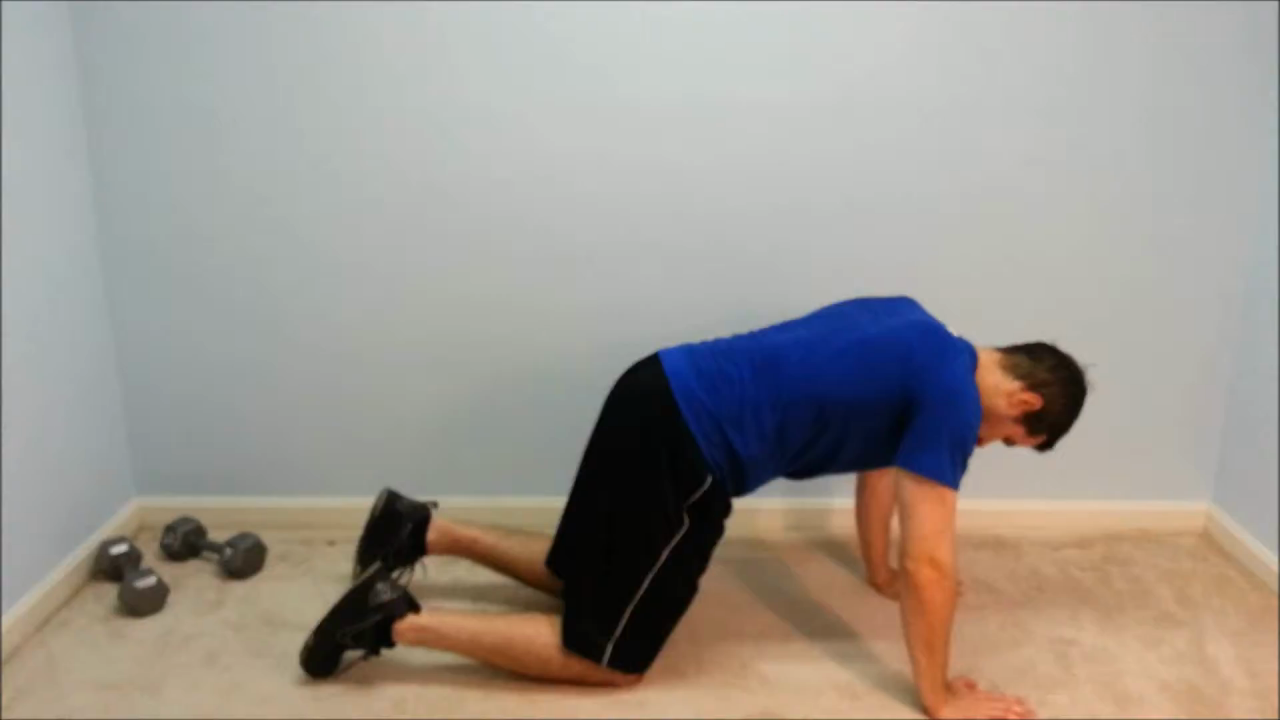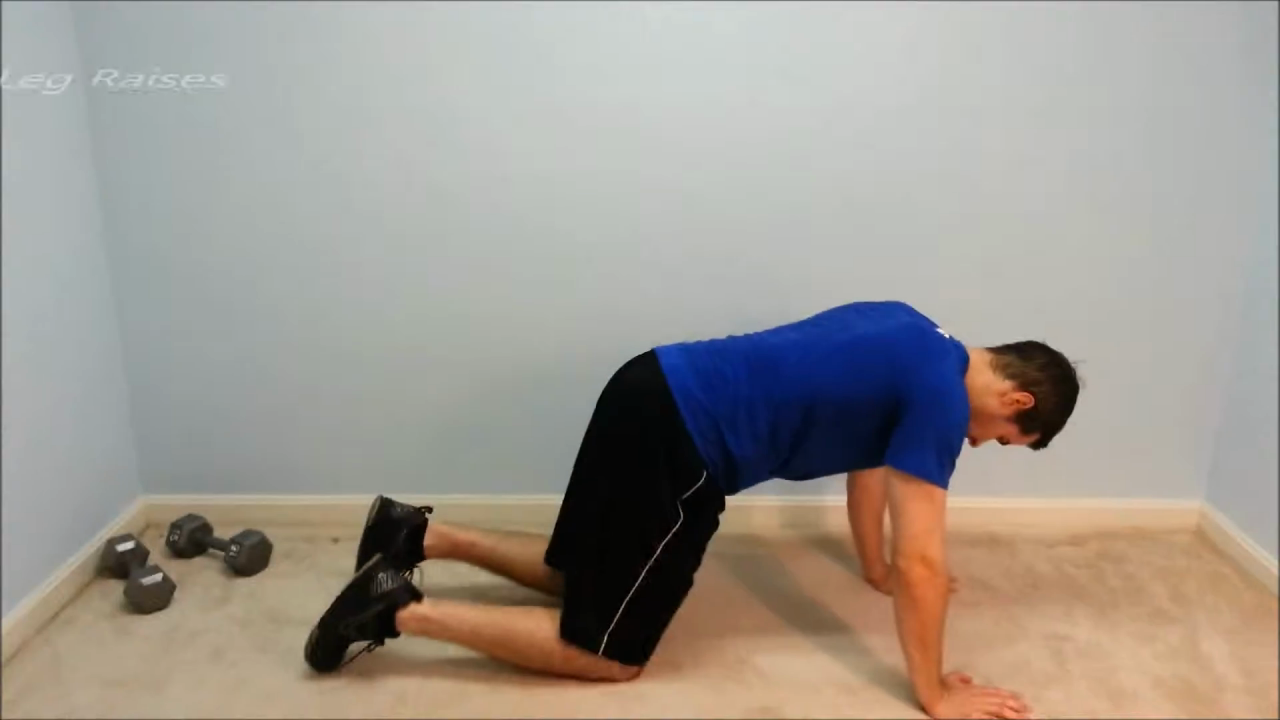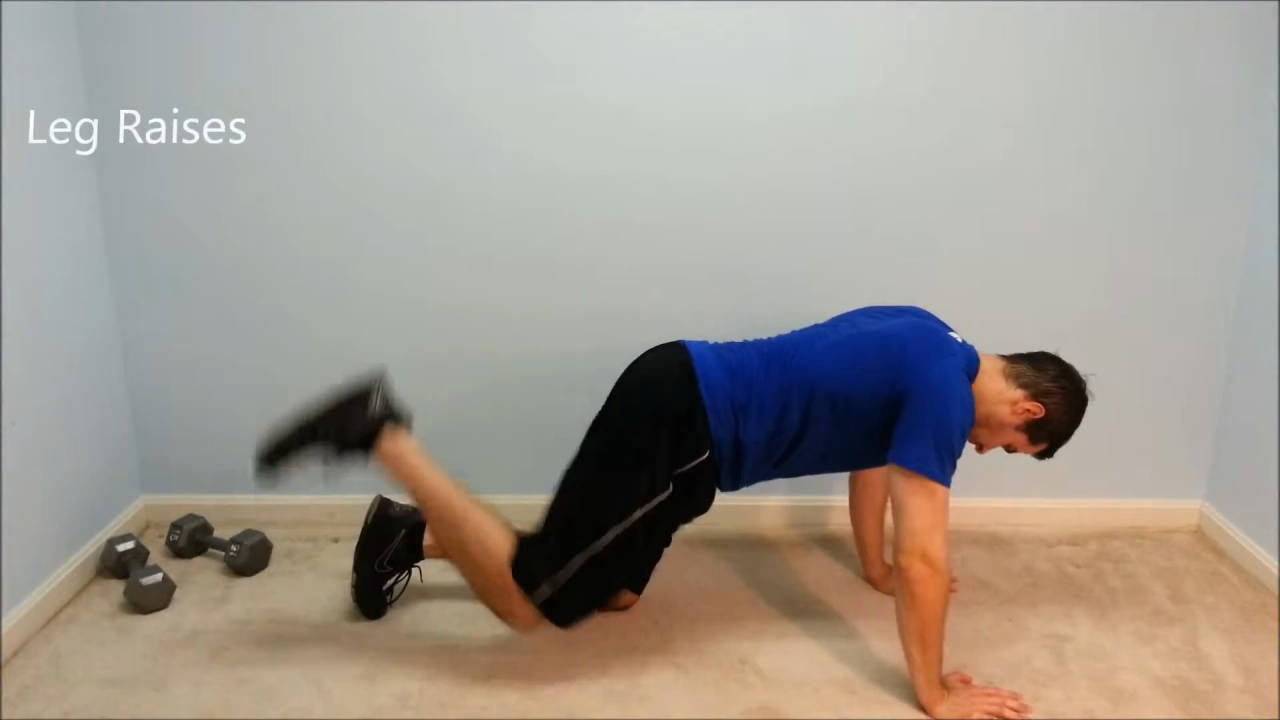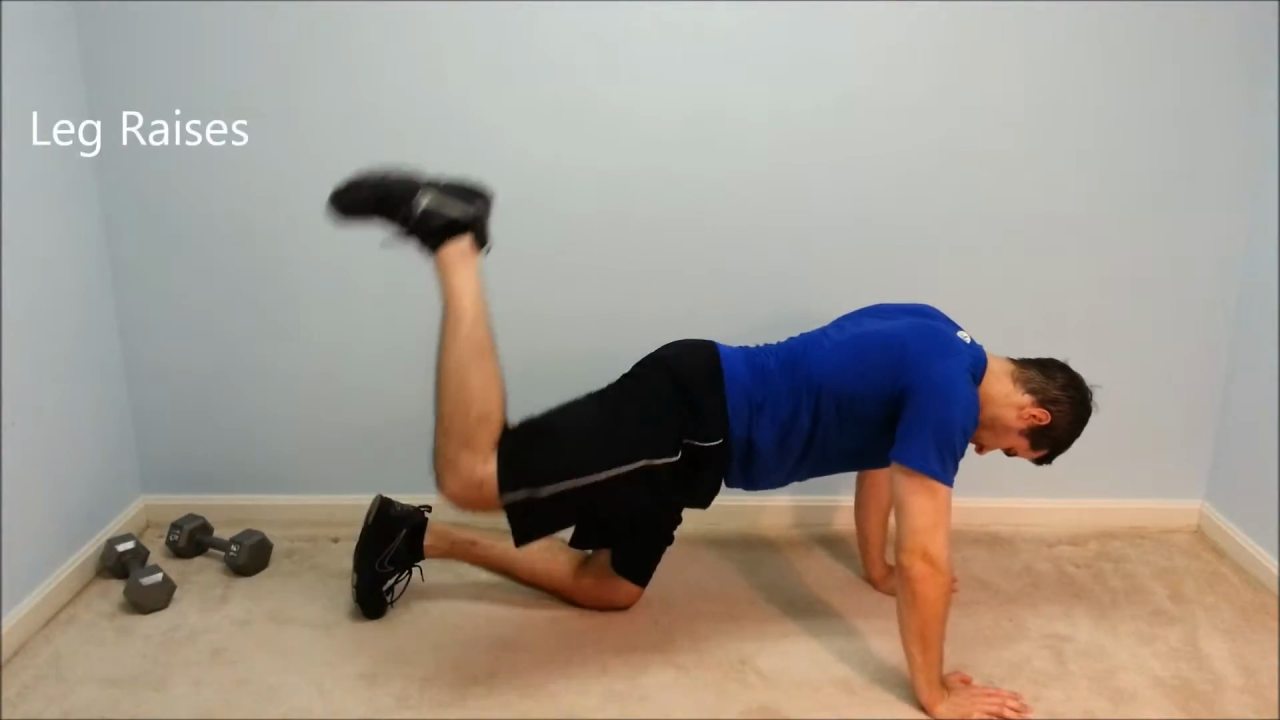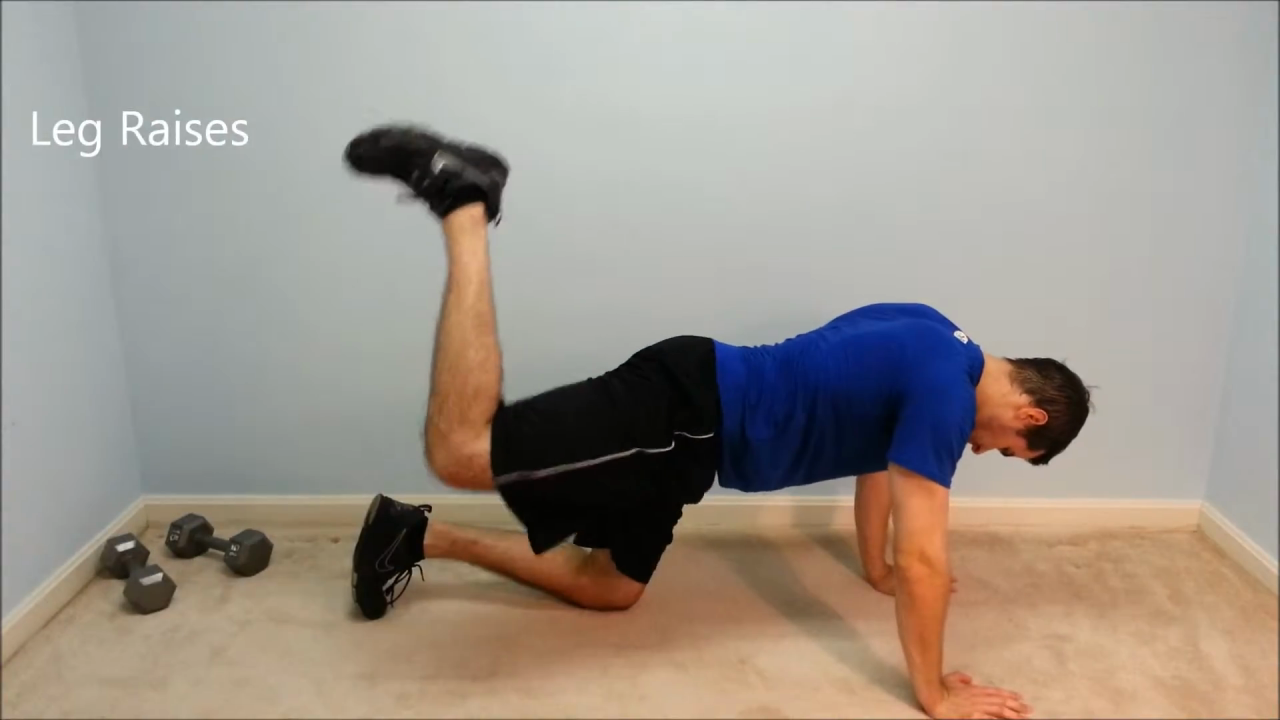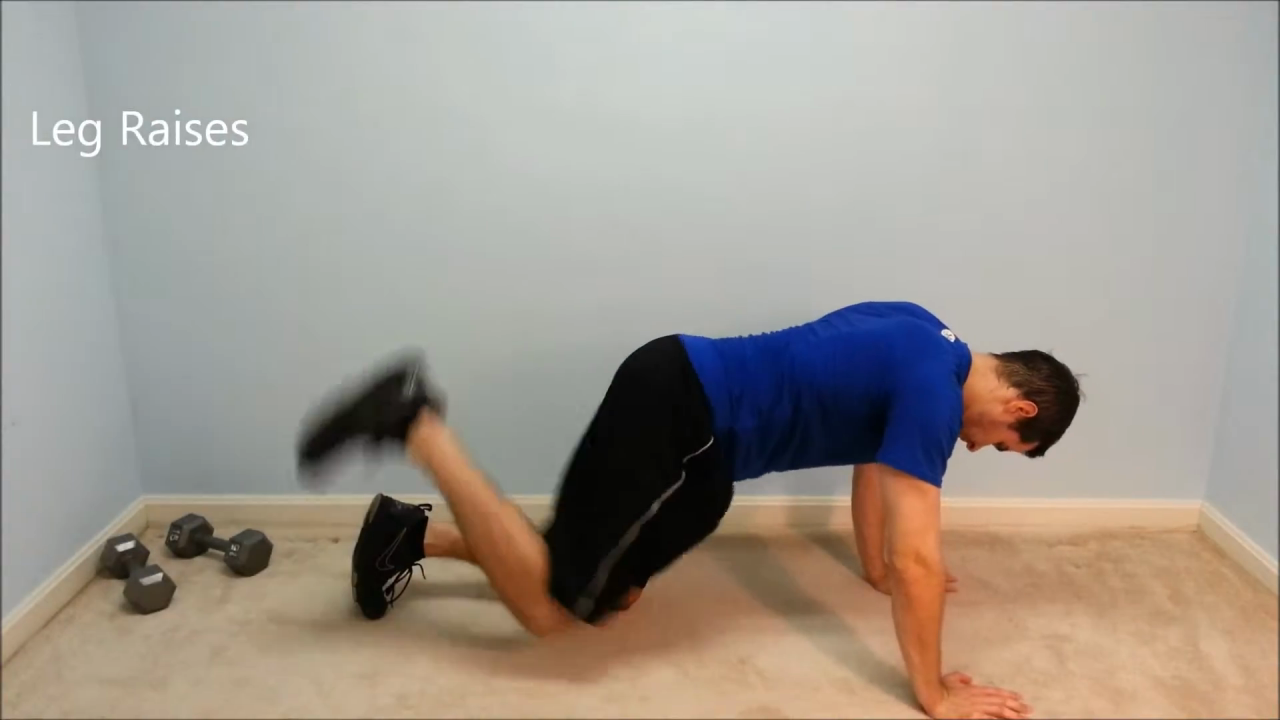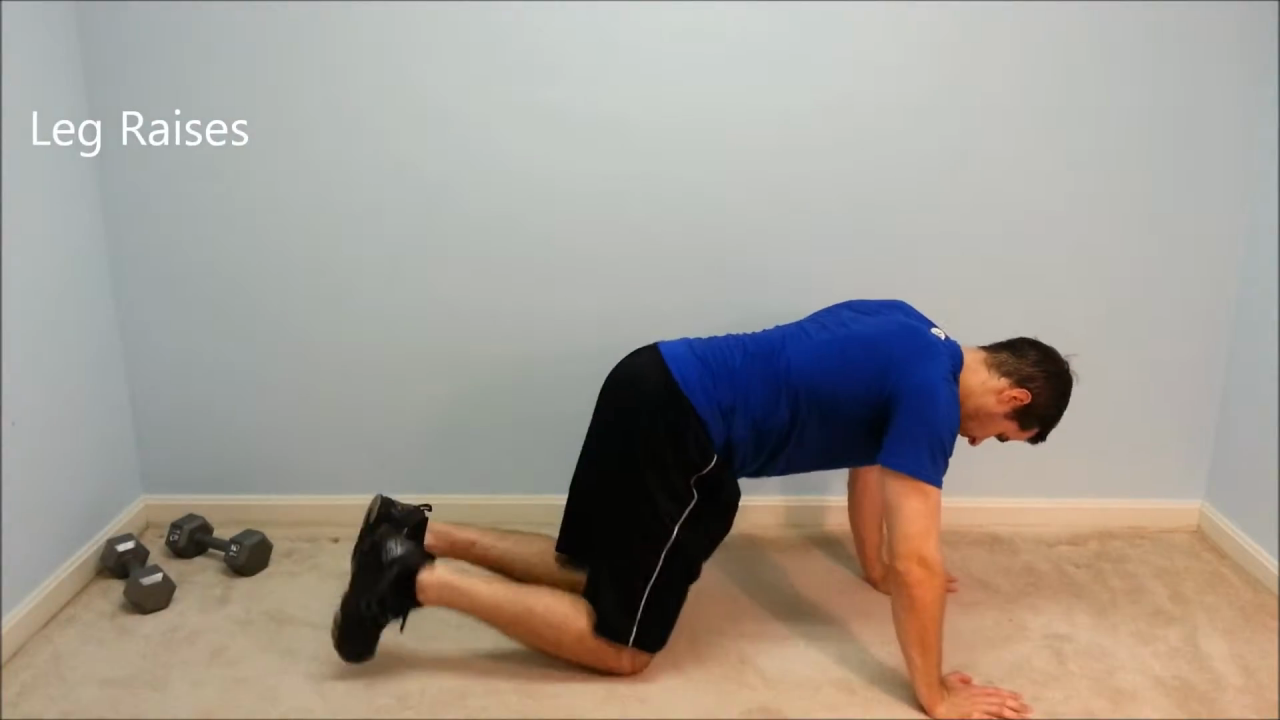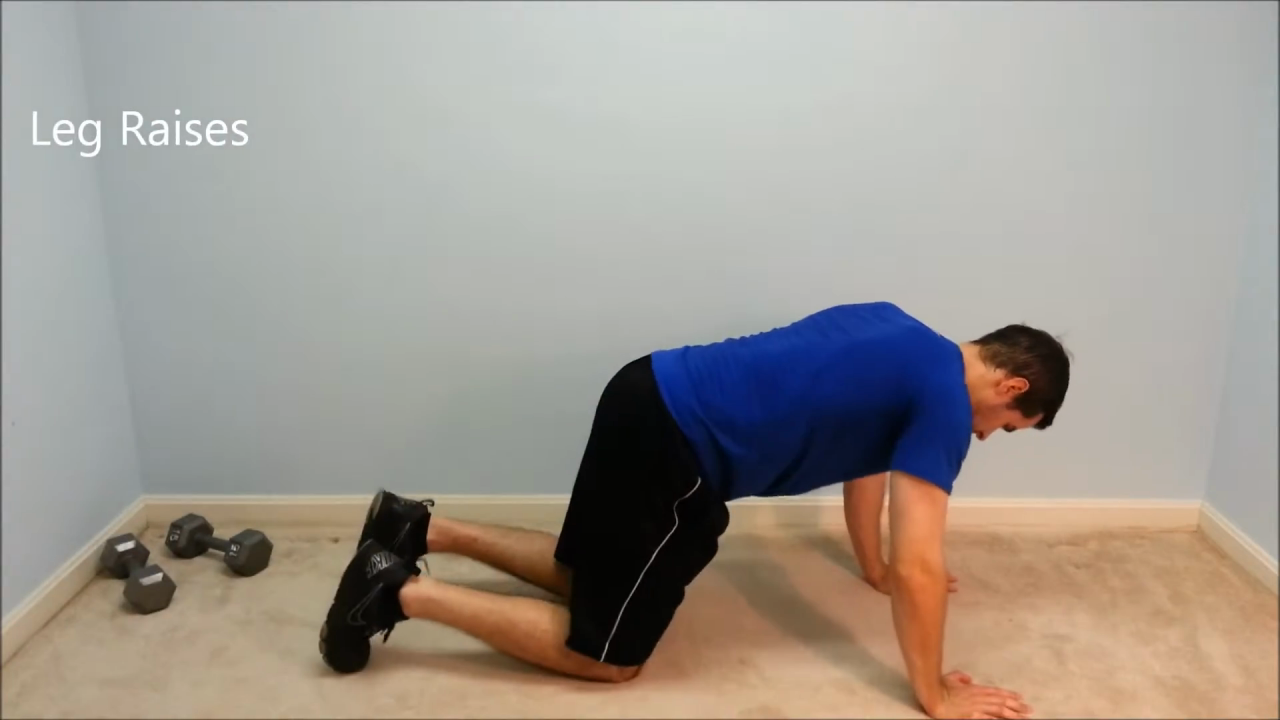
dt=0.3s
person 1, frame 1
left shoulder: (919, 338)
right shoulder: (951, 394)
left elbow: (877, 449)
right elbow: (930, 566)
left wrist: (877, 569)
left hip: (661, 399)
right hip: (679, 447)
left knee: (588, 575)
right knee: (607, 656)
left ankle: (427, 530)
right ankle: (402, 621)
person 1, frame 2
left shoulder: (915, 346)
right shoulder: (940, 394)
left elbow: (868, 452)
right elbow: (922, 564)
left wrist: (875, 566)
left hip: (656, 397)
right hip: (673, 442)
left knee: (588, 573)
right knee: (606, 651)
left ankle: (424, 535)
right ankle: (404, 609)
person 1, frame 3
left shoulder: (928, 350)
right shoulder: (945, 396)
left elbow: (869, 450)
right elbow: (923, 563)
left wrist: (873, 567)
left hip: (680, 400)
right hip: (676, 425)
left knee: (607, 588)
right knee: (525, 597)
left ankle: (415, 531)
right ankle: (384, 434)
person 1, frame 4
left shoulder: (934, 347)
right shoulder: (950, 395)
left elbow: (876, 457)
right elbow: (925, 562)
left wrist: (877, 566)
left hip: (695, 409)
right hip: (690, 415)
left knee: (607, 586)
right knee: (470, 473)
left ankle: (420, 535)
right ankle: (455, 239)
person 1, frame 5
left shoulder: (930, 341)
right shoulder: (944, 394)
left elbow: (873, 459)
right elbow: (923, 556)
left wrist: (875, 565)
left hip: (687, 411)
right hip: (681, 410)
left knee: (610, 587)
right knee: (459, 450)
left ankle: (420, 533)
right ankle: (466, 206)
person 1, frame 6
left shoulder: (924, 340)
right shoulder: (934, 392)
left elbow: (873, 448)
right elbow: (918, 559)
left wrist: (875, 564)
left hip: (680, 390)
right hip: (677, 415)
left knee: (606, 590)
right knee: (548, 604)
left ankle: (414, 530)
right ankle: (417, 421)
person 1, frame 7
left shoulder: (911, 336)
right shoulder: (931, 393)
left elbow: (867, 448)
right elbow: (916, 563)
left wrist: (873, 567)
left hip: (652, 388)
right hip: (672, 429)
left knee: (586, 570)
right knee: (620, 645)
left ankle: (422, 534)
right ankle: (421, 577)
person 1, frame 8
left shoulder: (907, 340)
right shoulder: (944, 396)
left elbow: (864, 448)
right elbow: (920, 570)
left wrist: (872, 566)
left hip: (649, 398)
right hip: (667, 451)
left knee: (587, 574)
right knee: (603, 653)
left ankle: (423, 529)
right ankle: (405, 591)
